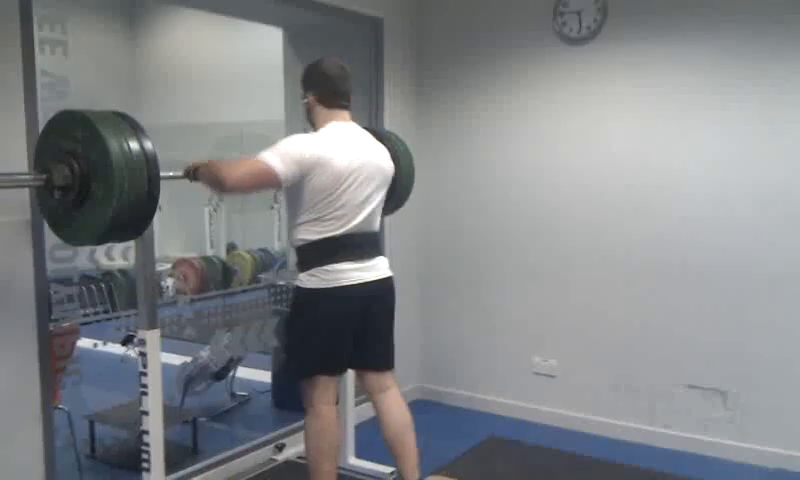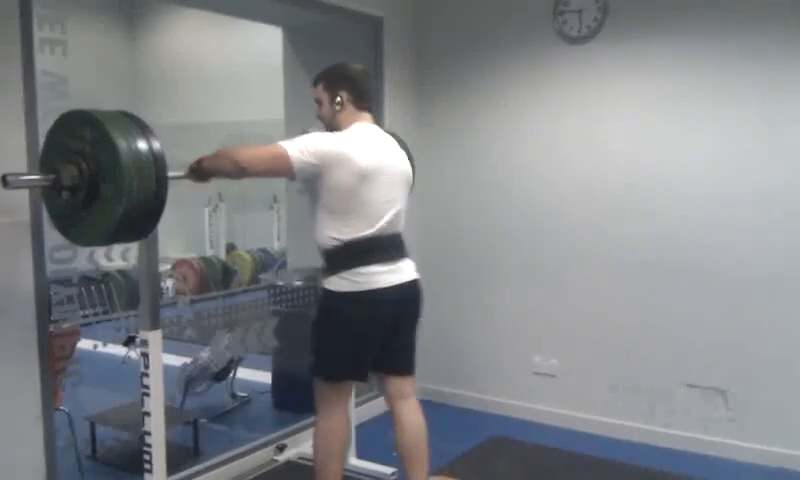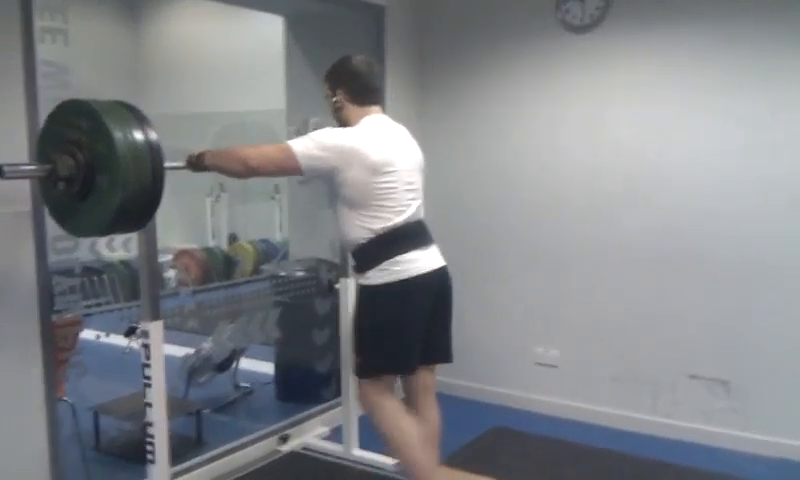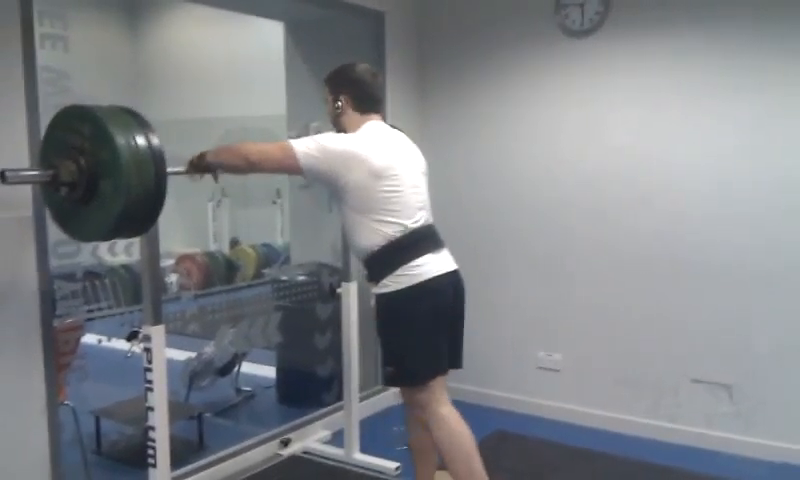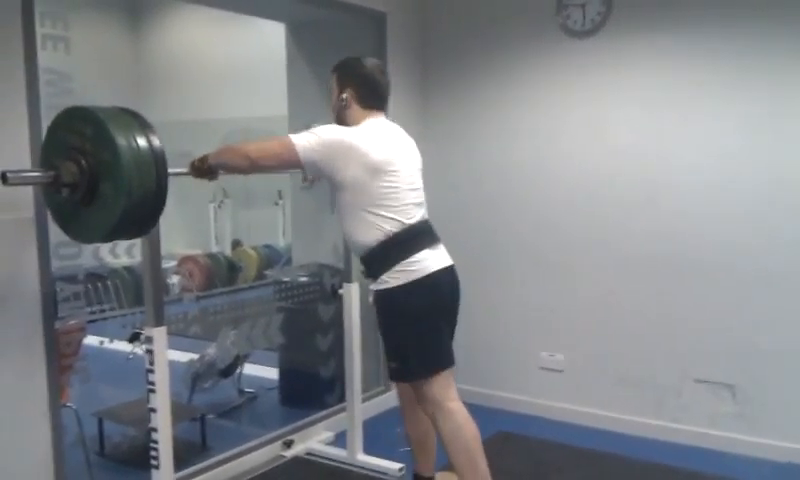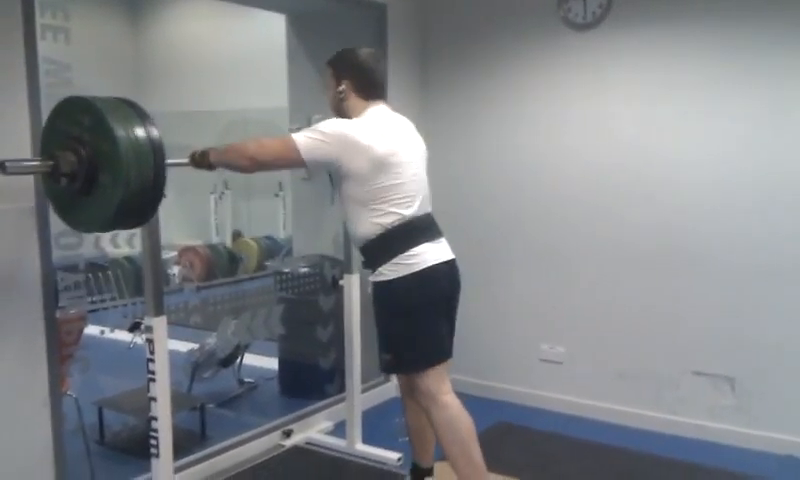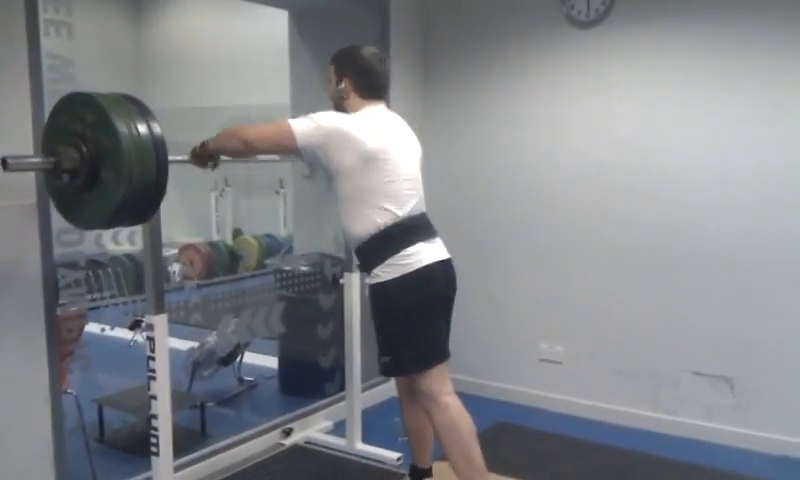
dt=0.4s
person 1, frame 1
left shoulder: (306, 148)
right shoulder: (380, 150)
left elbow: (232, 178)
left wrist: (200, 169)
left hip: (325, 288)
right hip: (376, 280)
left knee: (320, 400)
right knee: (383, 386)
person 1, frame 2
left shoulder: (329, 148)
right shoulder: (396, 150)
left elbow: (245, 161)
left wrist: (202, 165)
left hip: (355, 291)
right hip: (403, 284)
left knee: (332, 401)
right knee: (402, 395)
person 1, frame 3
left shoulder: (342, 143)
right shoulder: (402, 136)
left elbow: (254, 162)
left wrist: (204, 158)
left hip: (392, 283)
right hip: (431, 273)
left knee: (378, 394)
right knee: (421, 390)
person 1, frame 4
left shoulder: (343, 149)
right shoulder: (399, 142)
left elbow: (253, 157)
left wrist: (205, 159)
left hip: (408, 289)
right hip: (440, 277)
left knee: (431, 404)
right knee: (421, 398)
person 1, frame 5
left shoulder: (341, 142)
right shoulder: (395, 136)
left elbow: (254, 156)
left wrist: (208, 161)
right wrist: (309, 170)
left hip: (408, 284)
right hip: (432, 273)
left knee: (439, 396)
right knee: (412, 386)
person 1, frame 6
left shoulder: (345, 134)
right shoulder: (399, 125)
left elbow: (258, 154)
left wrist: (209, 156)
left hip: (407, 277)
right hip: (434, 266)
left knee: (433, 390)
right knee: (414, 380)
person 1, frame 7
left shoulder: (339, 129)
right shoulder: (393, 125)
left elbow: (251, 138)
left wrist: (207, 148)
left hip: (403, 277)
right hip: (427, 266)
left knee: (434, 391)
right knee: (411, 382)
